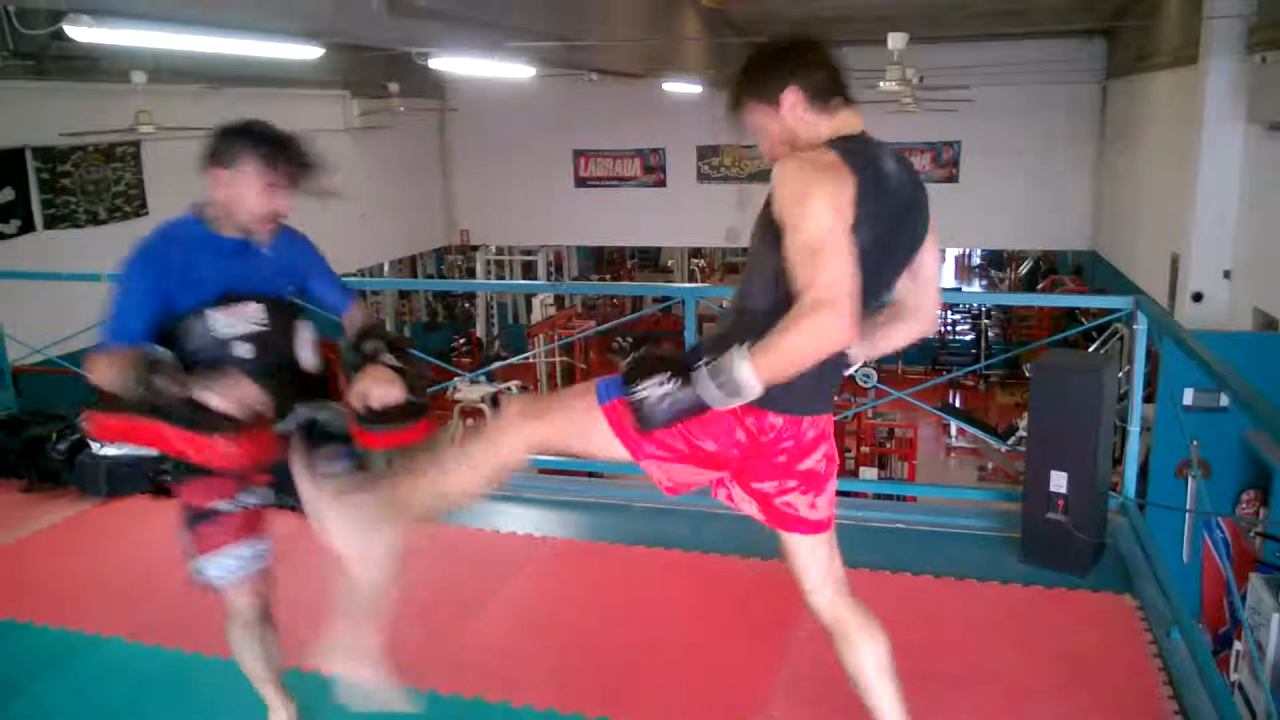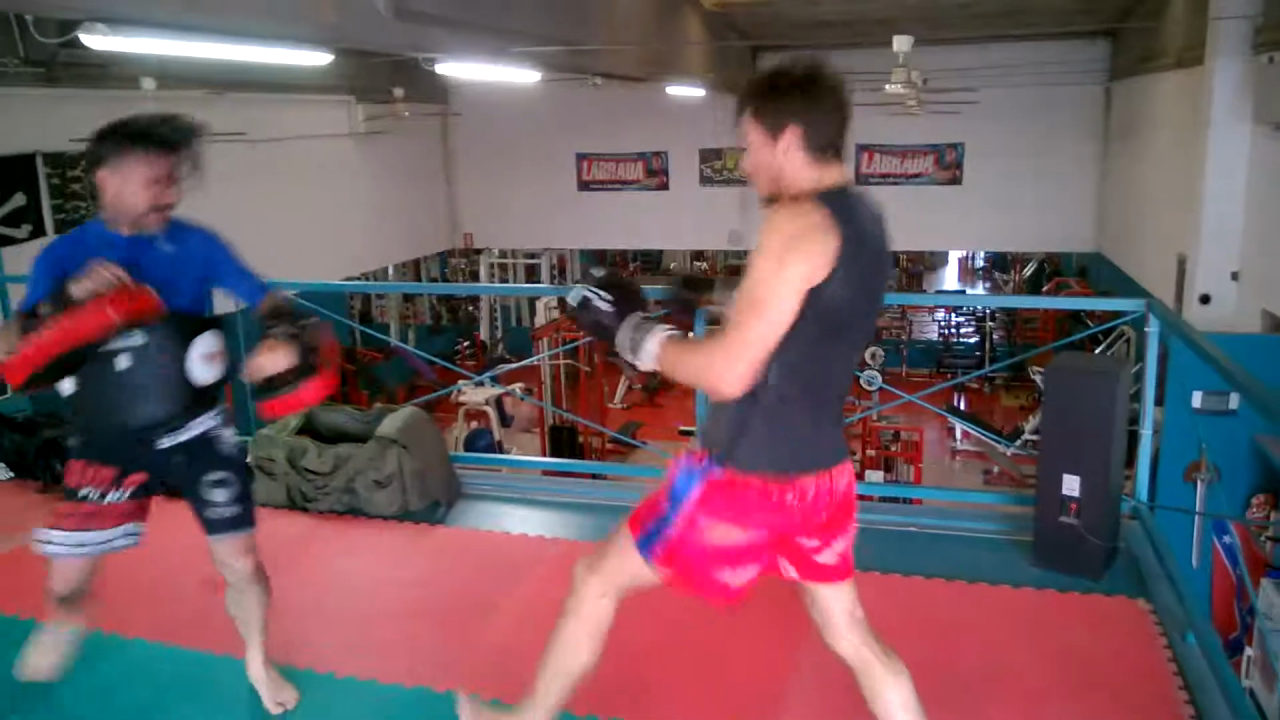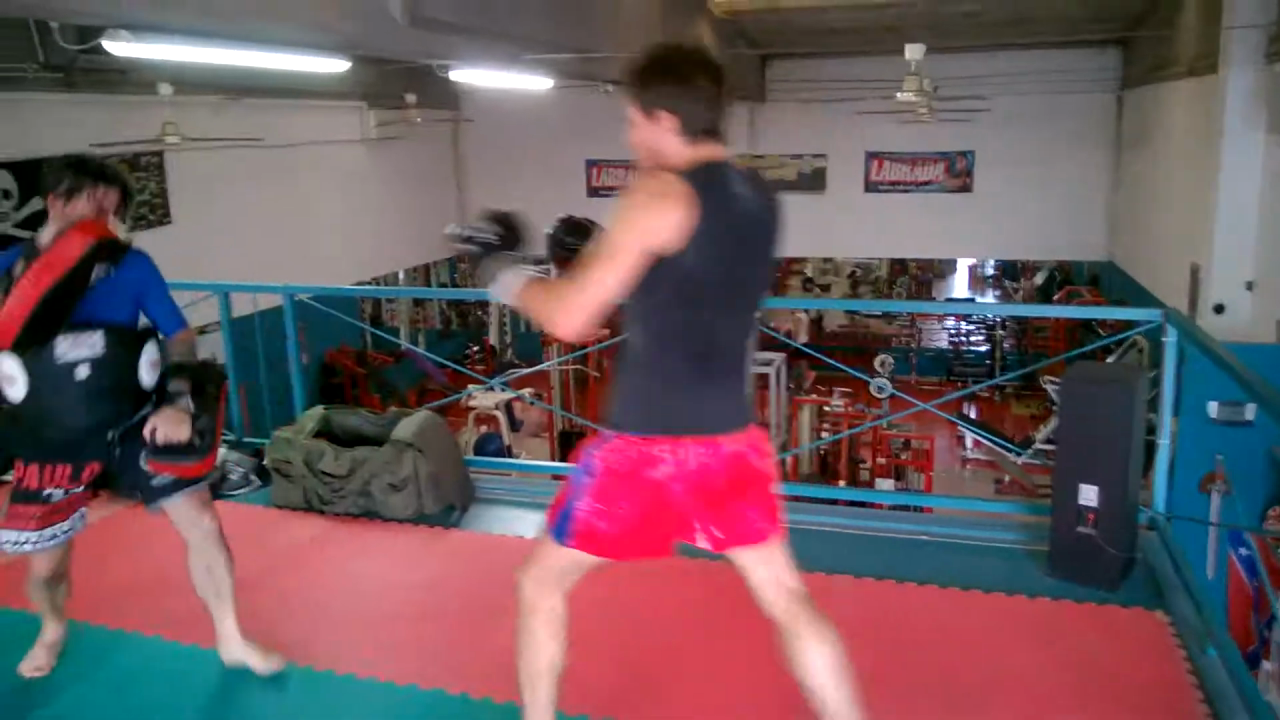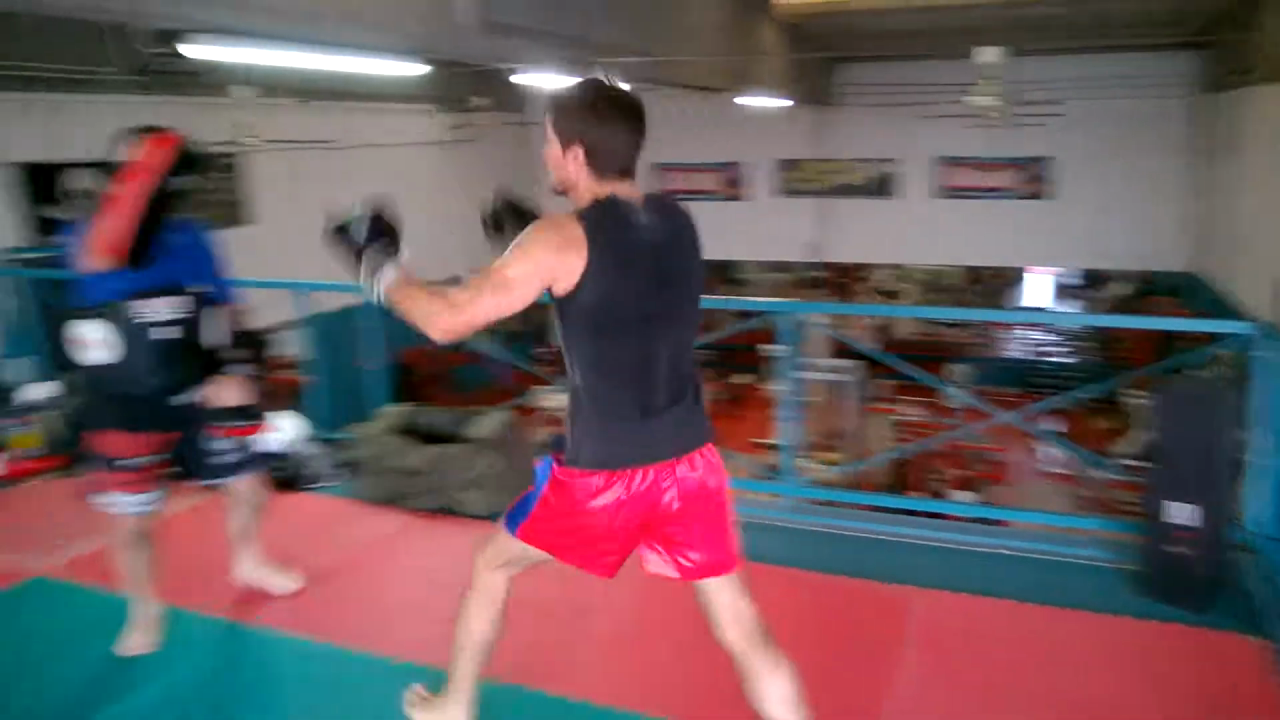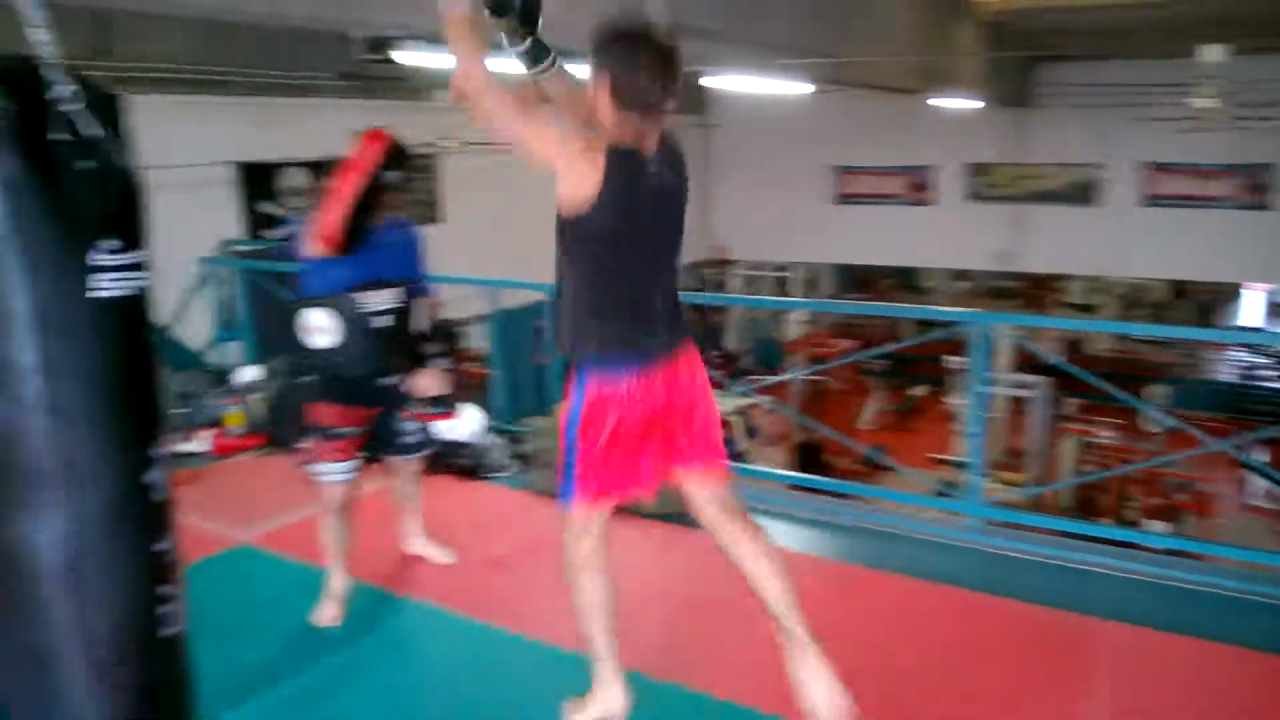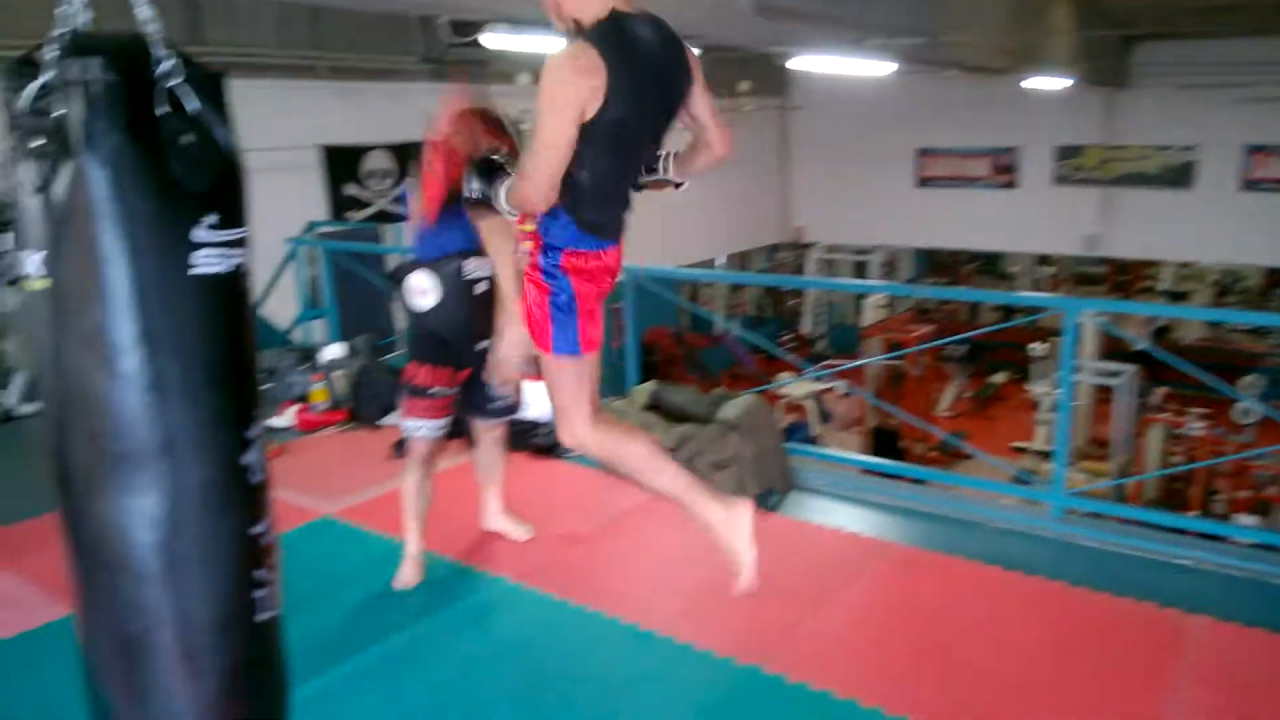
dt=0.2s
person 1, frame 1
left shoulder: (813, 175)
right shoulder: (907, 186)
left elbow: (828, 316)
right elbow: (919, 316)
left wrist: (709, 382)
left hip: (736, 411)
right hip: (804, 425)
left knee: (527, 422)
right knee: (832, 603)
left ankle: (374, 509)
person 1, frame 2
left shoulder: (796, 228)
right shoulder: (865, 222)
left elbow: (730, 372)
left wrist: (637, 335)
left hip: (747, 479)
right hip: (822, 477)
left knee: (595, 581)
right knee: (854, 640)
person 1, frame 3
left shoulder: (657, 199)
right shoulder: (757, 201)
left elbow: (568, 319)
left wrist: (503, 274)
right wrist: (603, 256)
left hip: (646, 448)
right hip: (733, 442)
left knee: (541, 583)
right knee: (789, 608)
person 1, frame 4
left shoulder: (559, 241)
right shoulder: (678, 223)
left elbow: (445, 319)
left wrist: (376, 264)
left hip: (602, 476)
right hip: (689, 463)
left knee: (493, 565)
right knee: (743, 632)
person 1, frame 5
left shoulder: (584, 159)
right shoulder: (666, 157)
left elbow: (478, 89)
left hip: (612, 386)
right hip: (676, 369)
left knee: (582, 541)
right knee: (726, 516)
right ankle: (803, 654)
person 1, frame 6
left shoulder: (575, 65)
left elbow: (536, 193)
right elbow: (717, 144)
left wrist: (494, 189)
left hip: (567, 250)
right hip: (594, 239)
left knee: (581, 427)
right knee: (492, 210)
left ankle: (715, 509)
right ankle: (514, 343)
person 2, frame 1
left shoulder: (287, 249)
right shoulder: (162, 257)
left elbow: (353, 313)
right elbow: (108, 366)
left wrist: (375, 366)
right wrist: (202, 386)
right knee: (243, 601)
left ankle: (353, 654)
person 2, frame 2
left shoulder: (195, 245)
right shoulder: (65, 257)
left elbow: (265, 303)
left wrist: (279, 340)
right wrist: (71, 297)
left hip: (196, 430)
right hip: (112, 439)
left knee: (240, 563)
right knee: (66, 582)
left ankle: (258, 663)
right ankle: (66, 623)
person 2, frame 3
left shoulder: (132, 266)
left elbow: (179, 336)
left wrist: (180, 401)
right wrist: (46, 250)
left hip: (133, 424)
right hip: (53, 441)
left knee: (202, 523)
right knee: (45, 565)
left ankle: (232, 638)
right ankle: (52, 629)
person 2, frame 4
left shoulder: (189, 236)
right shoulder: (87, 236)
left elbow: (224, 309)
right elbow: (101, 258)
left wrist: (237, 370)
right wrist: (135, 174)
left hip: (196, 393)
right hip: (125, 405)
left knee: (249, 488)
right knee: (133, 525)
left ankle: (249, 564)
right ankle: (146, 607)
person 2, frame 5
left shoulder: (402, 234)
left elbow: (421, 301)
right elbow: (319, 248)
left wrist: (433, 363)
left hip: (395, 377)
right hip: (341, 383)
left knee: (409, 465)
right knee: (336, 494)
left ankle: (414, 535)
right ankle: (336, 582)
person 2, frame 6
right shoulder: (438, 194)
right elbow: (427, 211)
right wrist: (446, 140)
left hip: (488, 341)
right hip: (437, 343)
left knee: (492, 431)
right knee: (422, 447)
left ankle: (493, 511)
right ankle: (413, 547)
